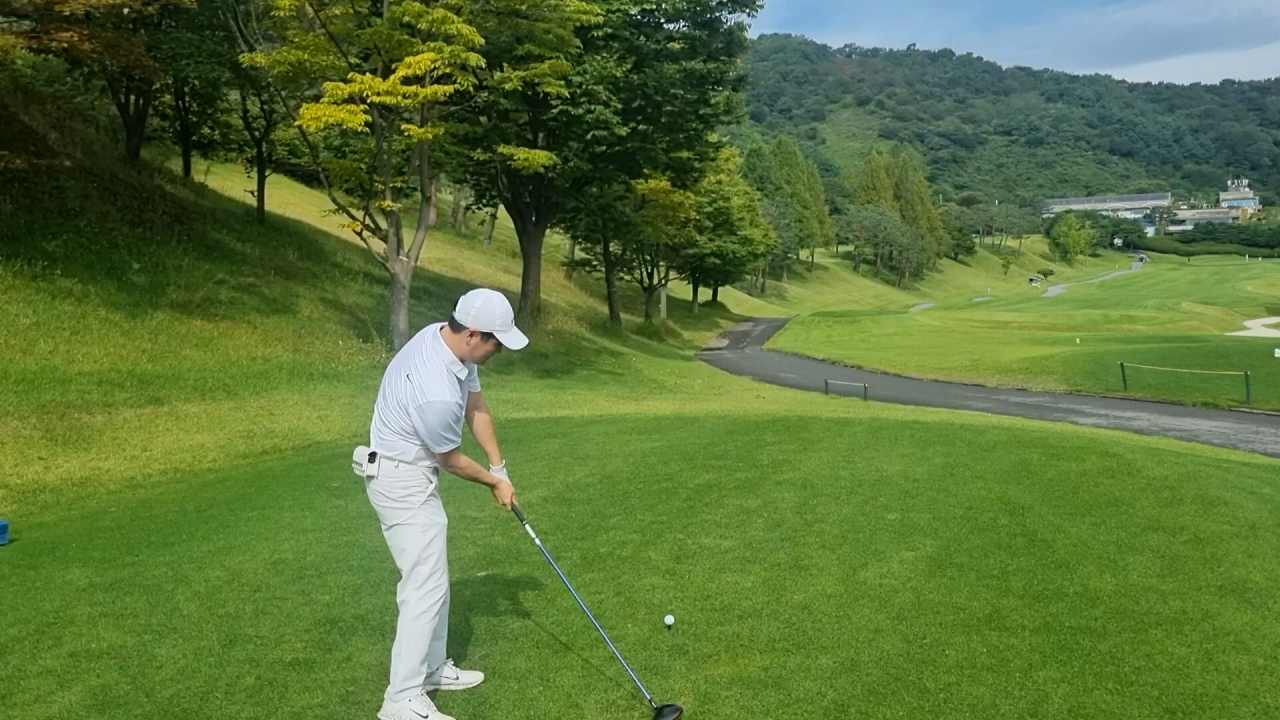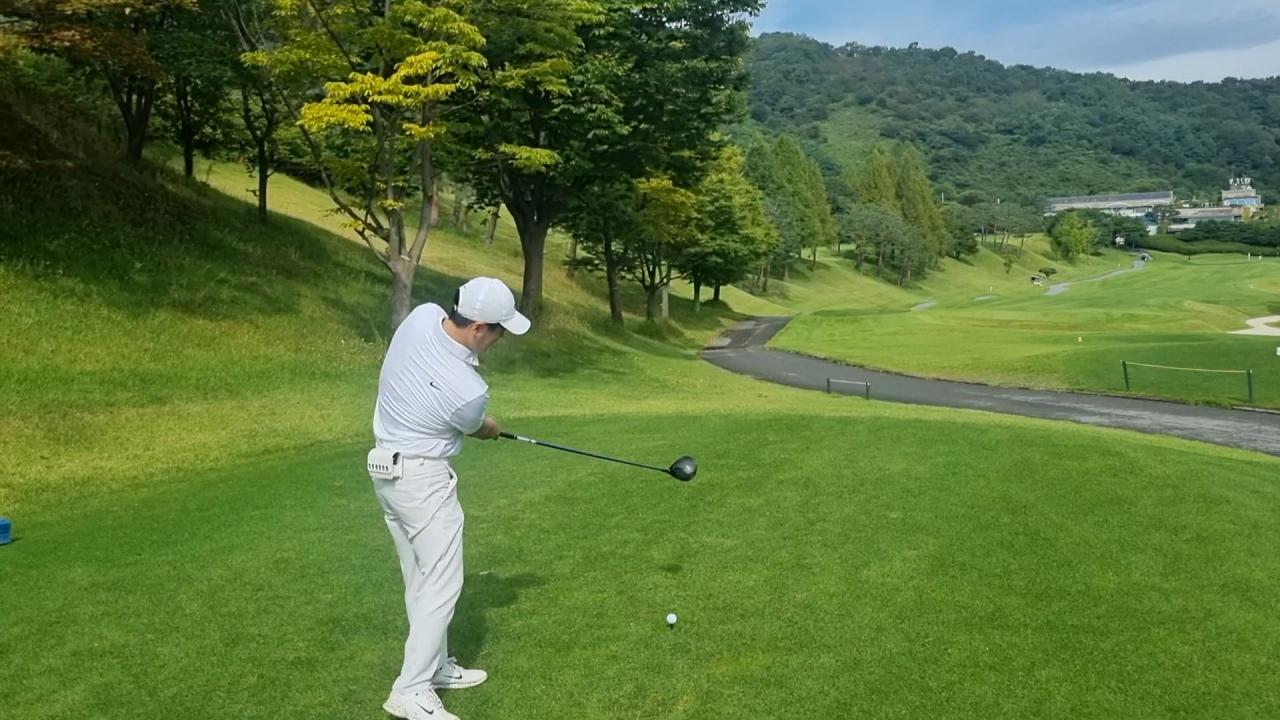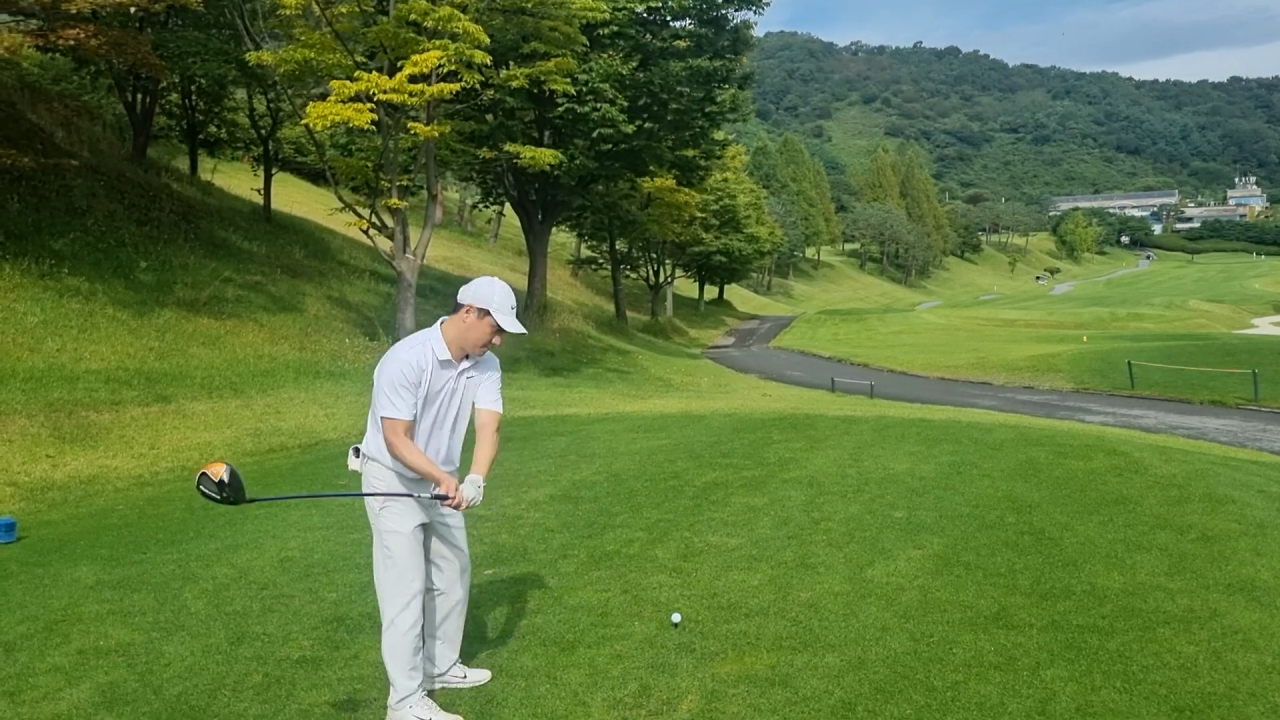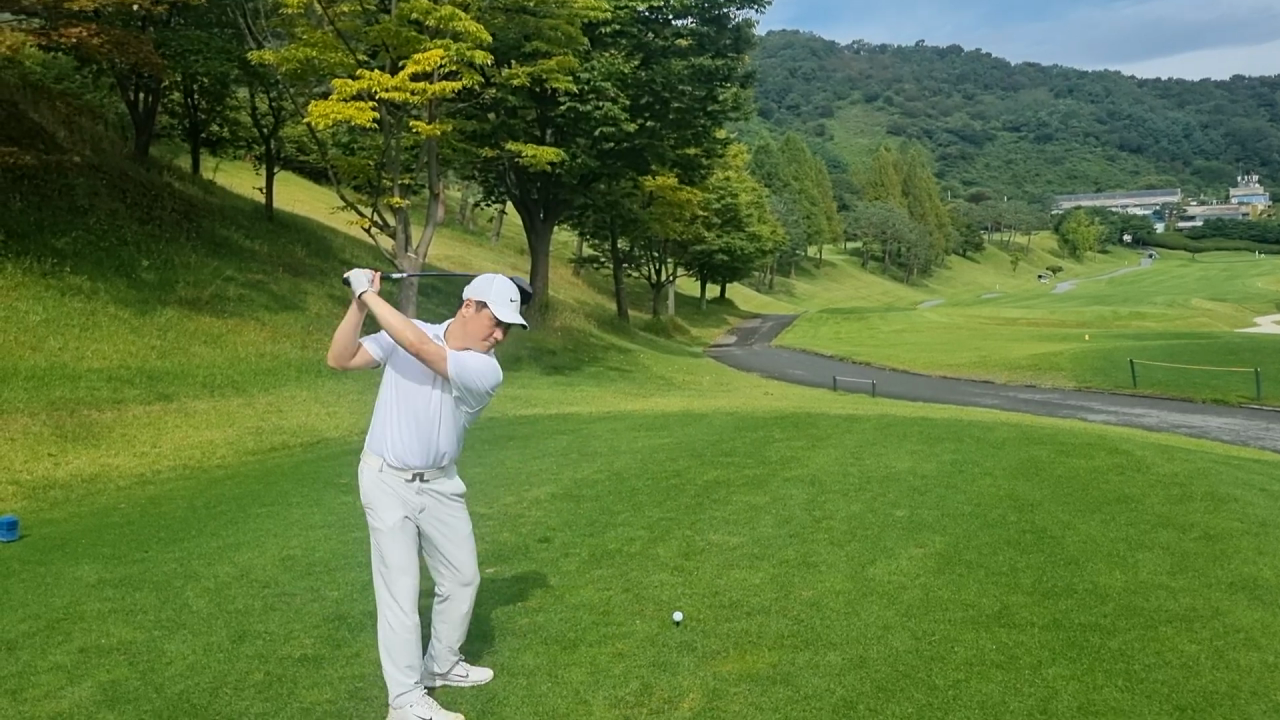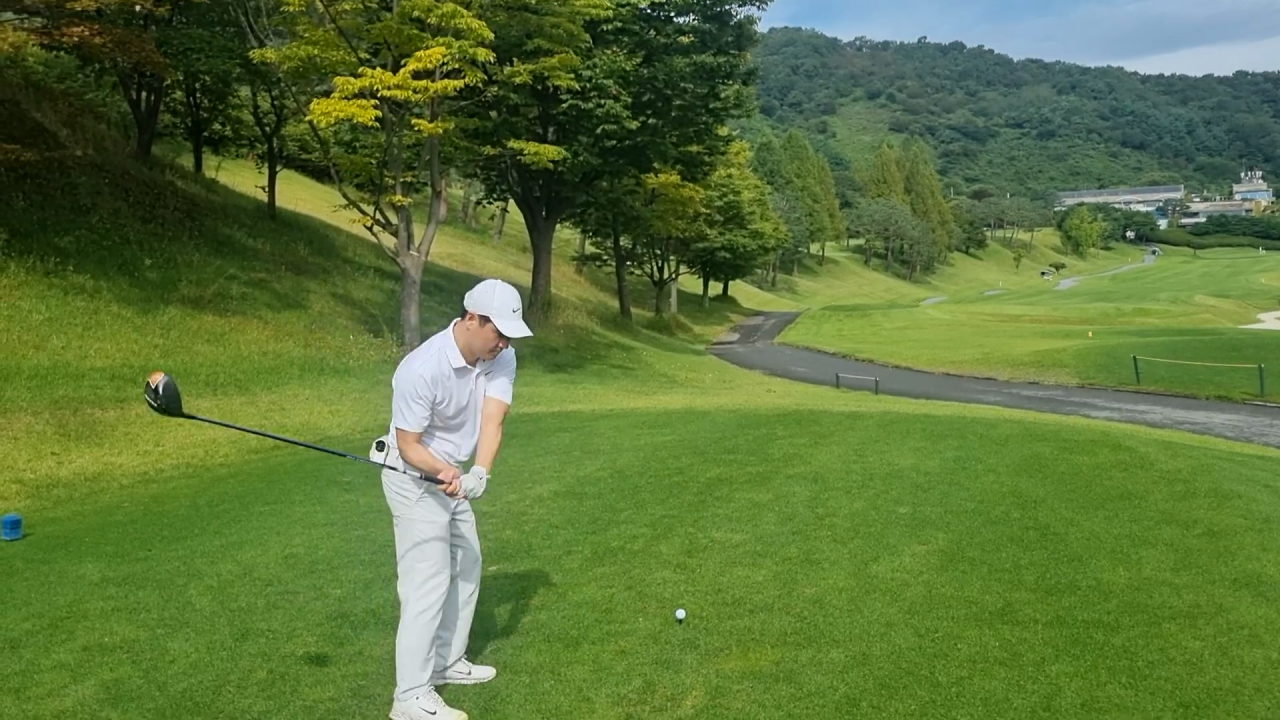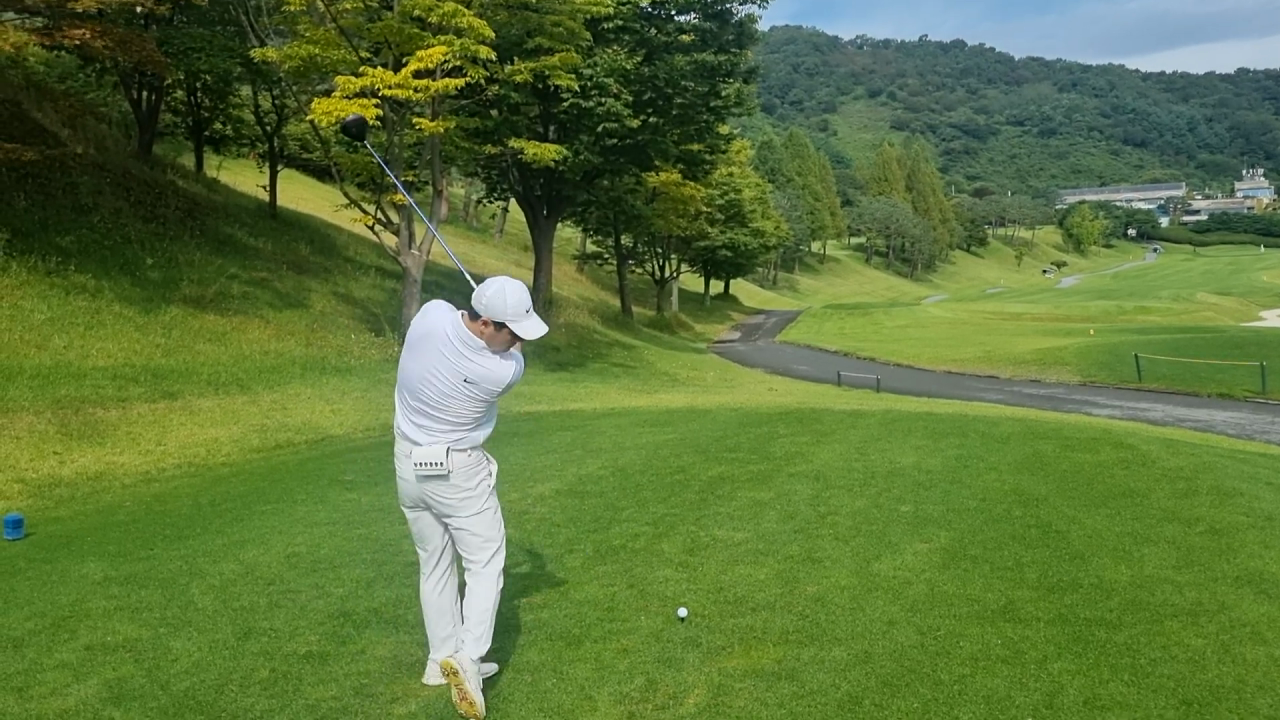
dt=0.4s
person 1, frame 1
left shoulder: (441, 335)
right shoulder: (437, 396)
left elbow: (478, 407)
right elbow: (451, 460)
left wrist: (499, 467)
right wrist: (495, 481)
left hip: (397, 474)
right hip: (403, 482)
left knee: (428, 579)
right knee: (426, 586)
left ankle: (431, 668)
person 1, frame 2
left shoulder: (424, 316)
right shoulder: (467, 390)
right elbow: (479, 428)
right wrist: (492, 428)
left hip: (396, 470)
right hip: (423, 479)
left knee: (424, 578)
right knee: (442, 583)
left ankle: (434, 667)
person 1, frame 3
left shoulder: (488, 369)
right shoulder: (406, 358)
left elbow: (488, 428)
right elbow: (395, 441)
left wrist: (476, 480)
right wrist: (440, 477)
left hip: (441, 489)
right hip: (392, 486)
left knee: (452, 578)
right knee: (405, 594)
left ankle: (439, 666)
person 1, frame 4
left shoulder: (486, 372)
right shoulder: (414, 329)
left elbow: (420, 349)
right elbow: (339, 360)
left wrist: (371, 297)
right wrist: (358, 303)
left hip: (439, 484)
right hip: (386, 480)
left knee: (461, 579)
right knee: (399, 591)
left ankle: (440, 665)
person 1, frame 5
left shoulder: (502, 357)
right shoulder: (422, 370)
left elbow: (493, 418)
right elbow: (407, 446)
left wrist: (478, 470)
right wrist: (446, 473)
left hip: (452, 478)
right hip: (415, 479)
left knee: (464, 570)
right knee: (426, 583)
left ankle: (443, 662)
person 1, frame 6
left shoulder: (432, 314)
right shoulder: (503, 371)
right wrist: (504, 335)
left hip: (409, 464)
right hip: (459, 472)
left knee: (434, 565)
right knee: (485, 565)
left ankle: (443, 658)
right ankle: (464, 656)
